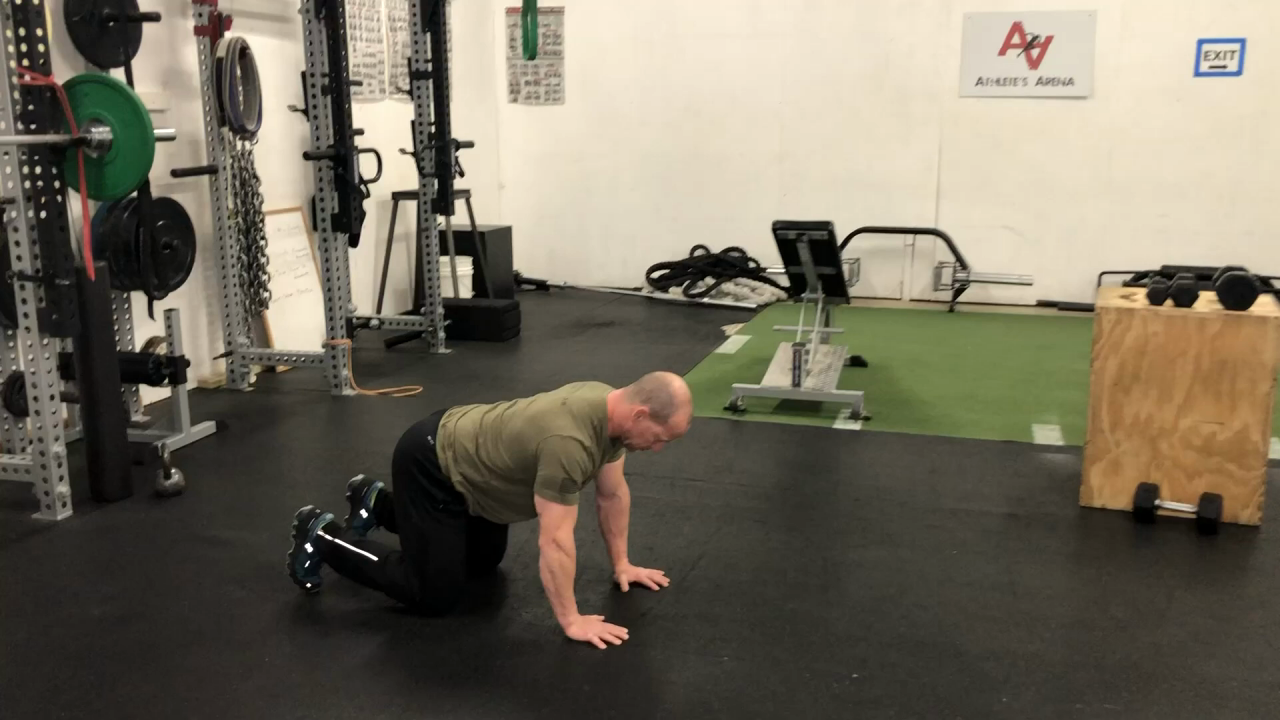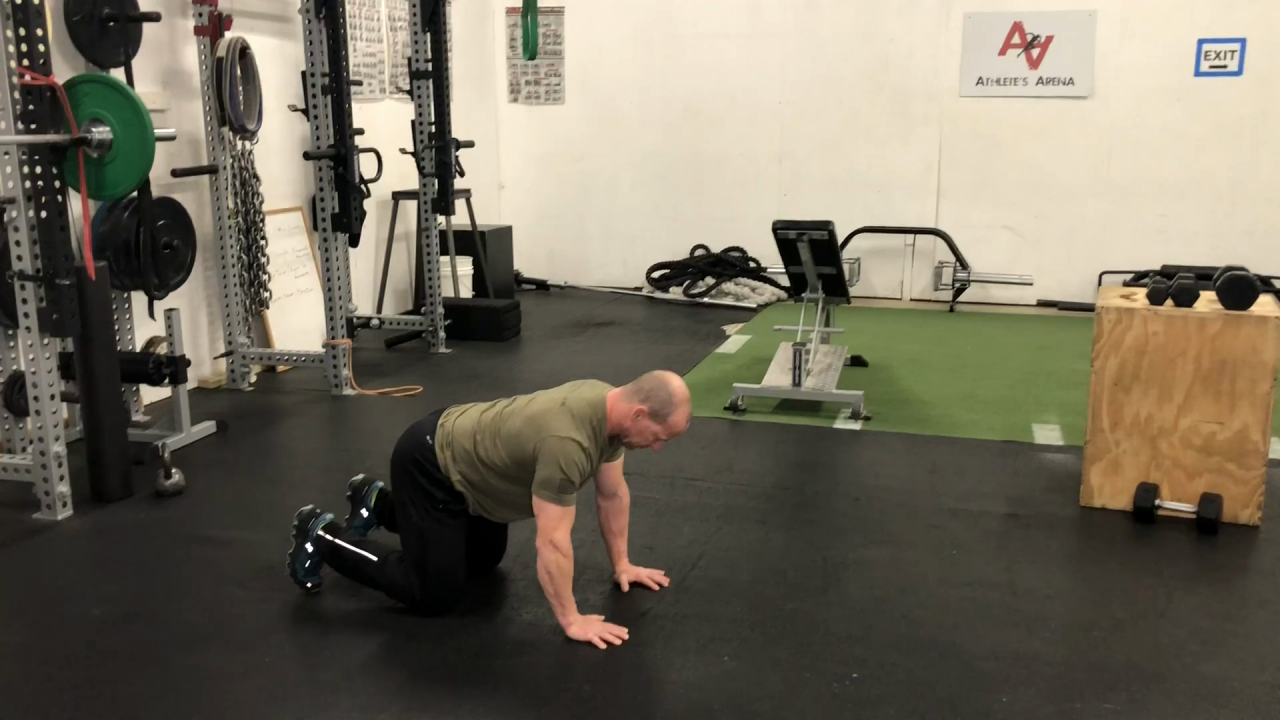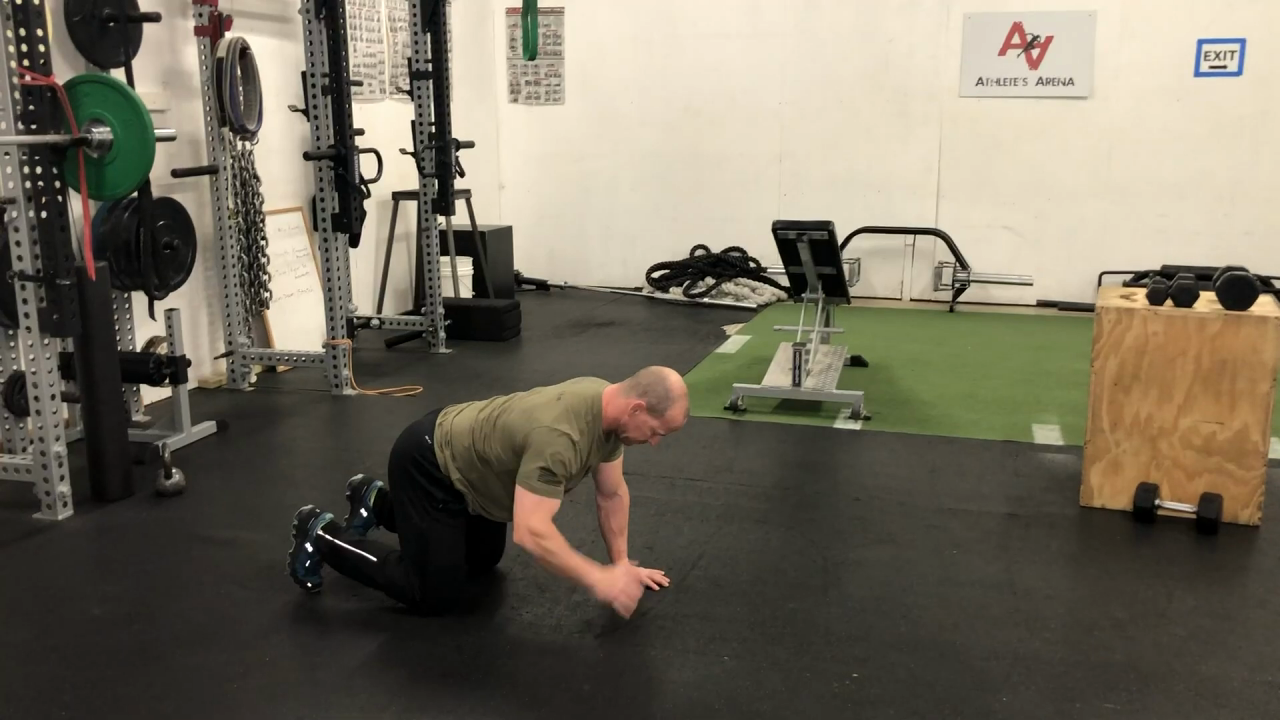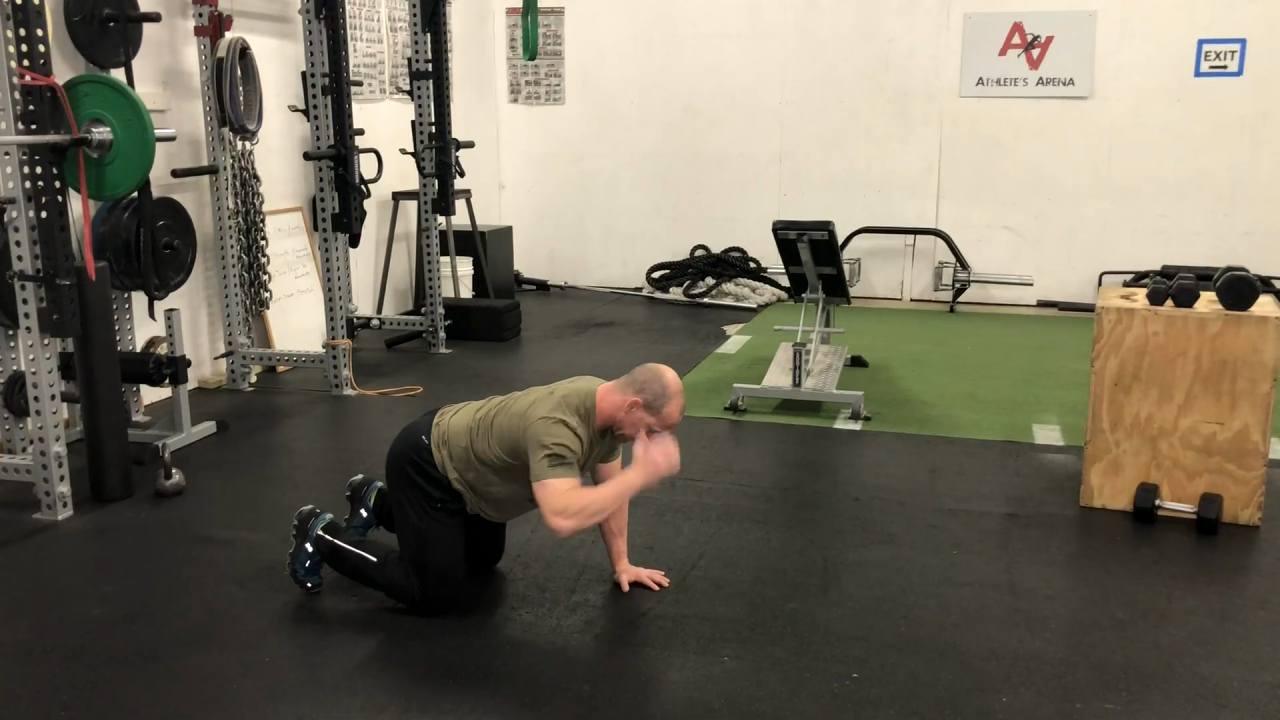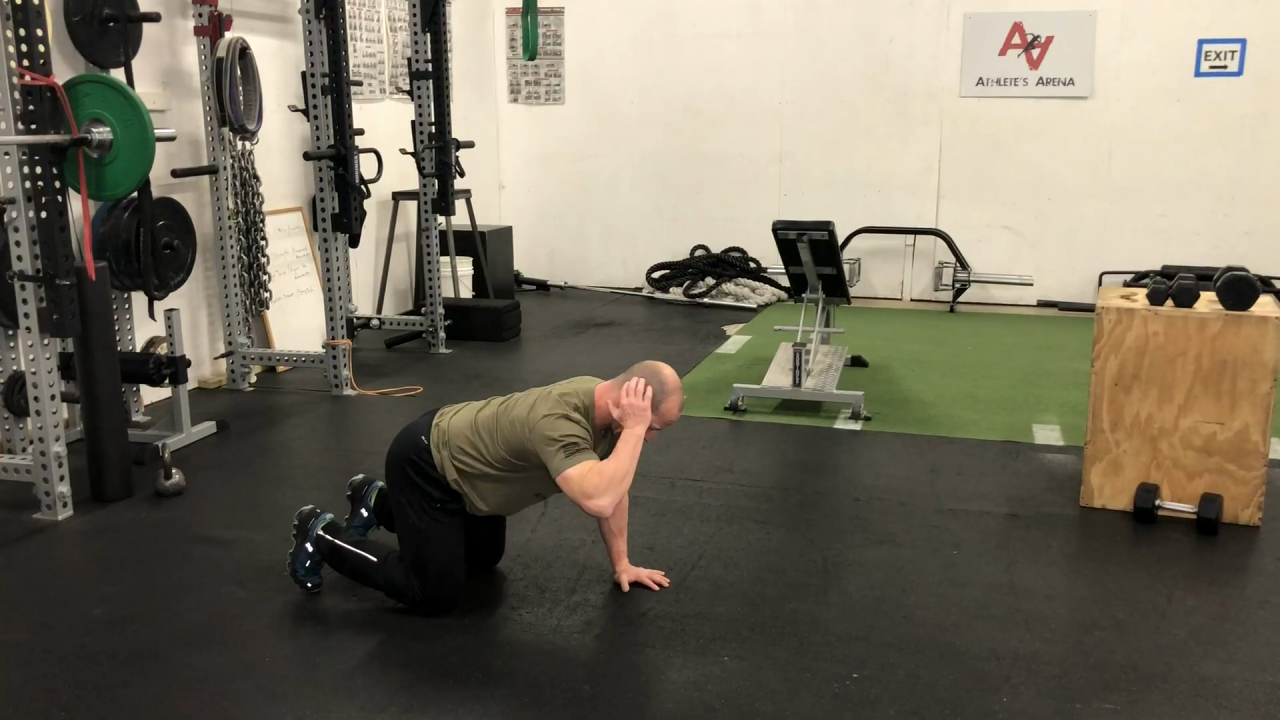
dt=0.2s
person 1, frame 1
left shoulder: (610, 406)
right shoulder: (570, 440)
left elbow: (612, 494)
right elbow: (555, 540)
left wrist: (621, 563)
right wrist: (571, 620)
left hip: (466, 455)
right hip: (430, 463)
left knee: (484, 562)
right knee: (435, 595)
left ankle: (377, 502)
right ankle: (323, 538)
person 1, frame 2
left shoulder: (609, 408)
right shoulder: (567, 440)
left elbow: (612, 494)
right elbow: (552, 541)
left wrist: (622, 564)
right wrist: (571, 620)
left hip: (467, 456)
right hip: (429, 463)
left knee: (484, 560)
right knee: (436, 595)
left ankle: (378, 502)
right ankle: (324, 538)
person 1, frame 3
left shoulder: (609, 408)
right shoulder: (560, 433)
left elbow: (612, 493)
right elbow: (530, 531)
left wrist: (623, 563)
right wrist: (596, 578)
left hip: (465, 456)
right hip: (428, 462)
left knee: (483, 560)
right knee: (436, 594)
left ankle: (377, 501)
right ankle: (323, 536)
person 1, frame 4
left shoulder: (606, 407)
right shoulder: (557, 426)
left elbow: (607, 488)
right elbow: (562, 517)
left wrist: (621, 563)
right wrist: (640, 474)
left hip: (461, 454)
right hip: (426, 462)
left knee: (483, 559)
right knee: (434, 594)
left ankle: (376, 501)
right ankle: (323, 537)
person 1, frame 5
left shoulder: (604, 405)
right shoulder: (561, 422)
left elbow: (611, 491)
right elbow: (599, 501)
left wrist: (621, 564)
right wrist: (634, 429)
left hip: (461, 454)
right hip: (425, 462)
left knee: (484, 559)
right knee: (434, 595)
left ankle: (378, 501)
right ankle: (324, 538)
